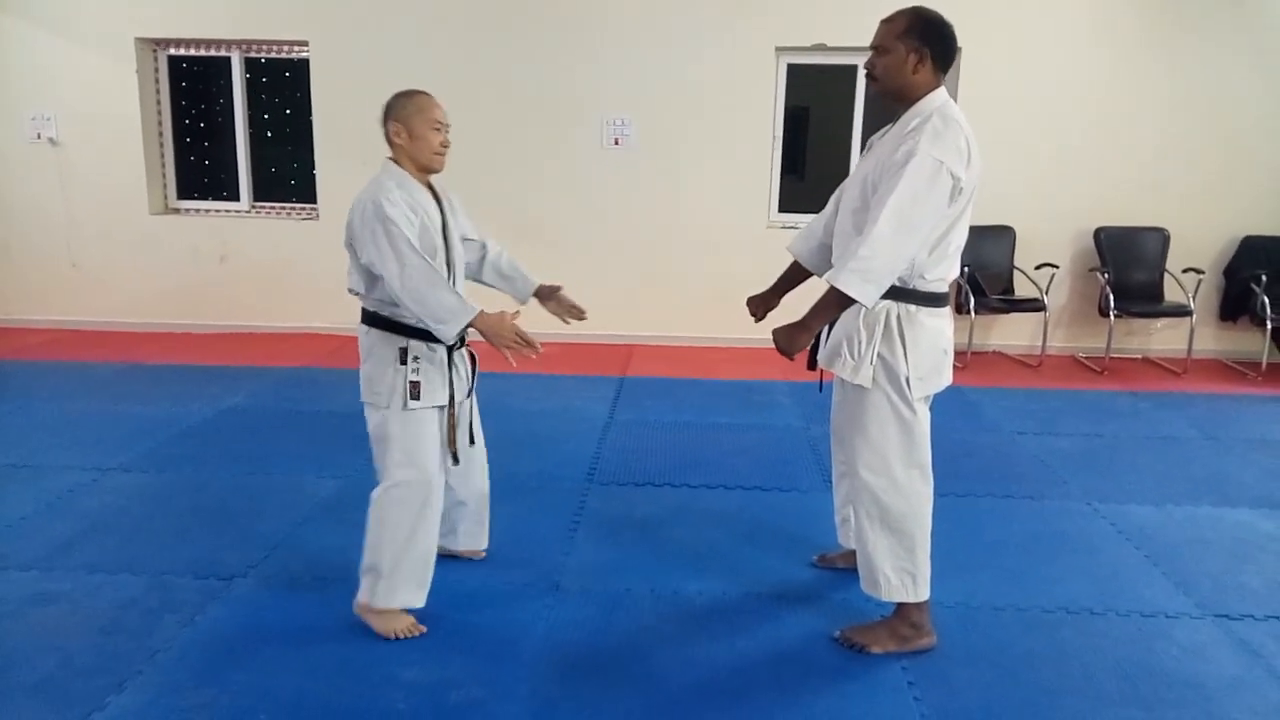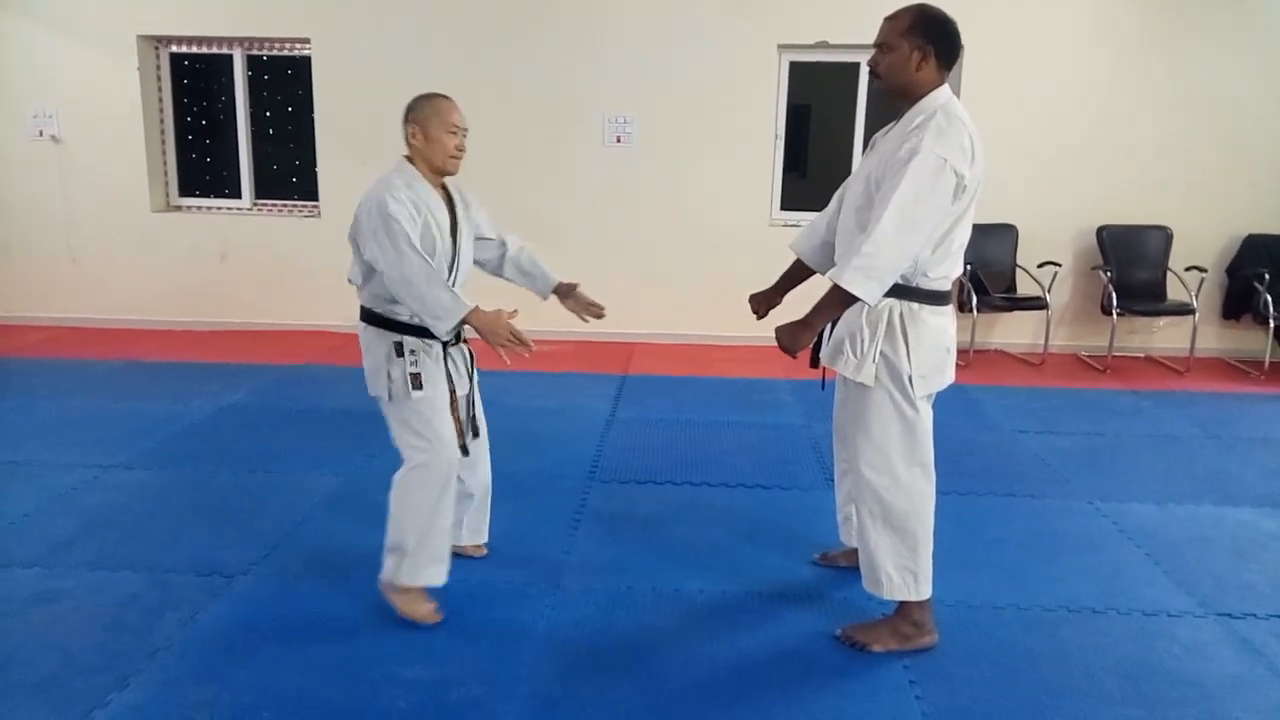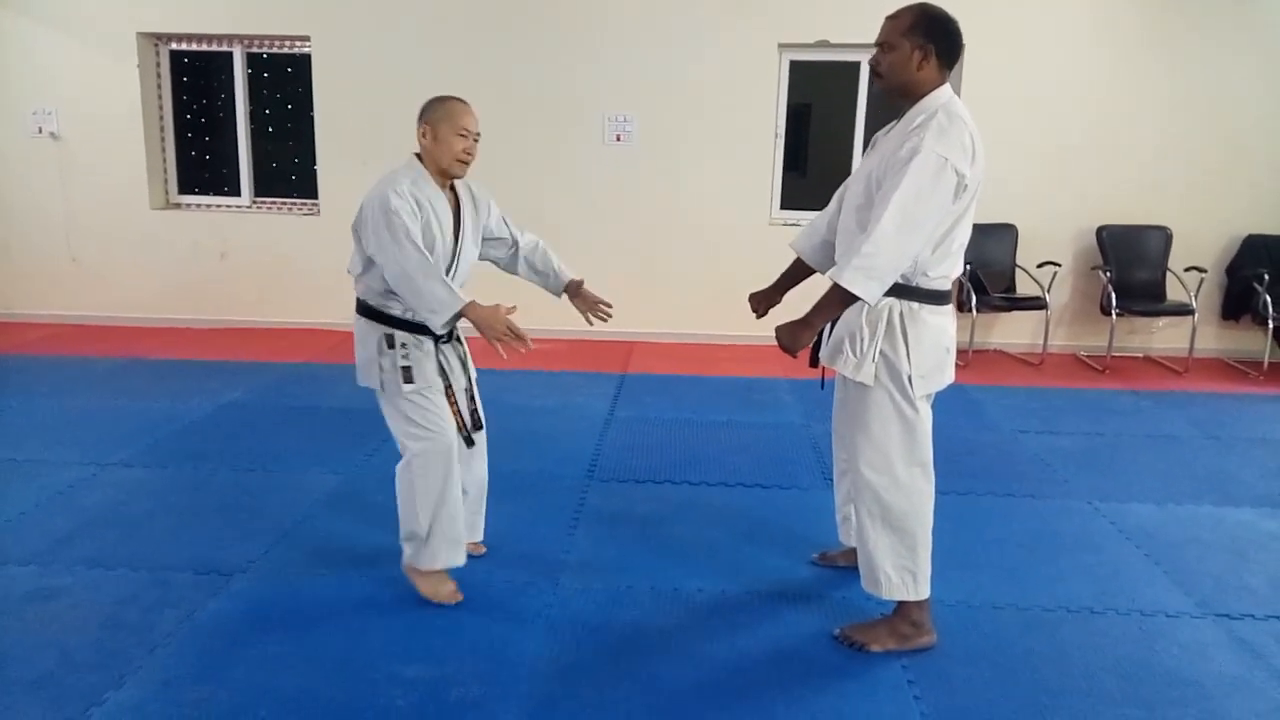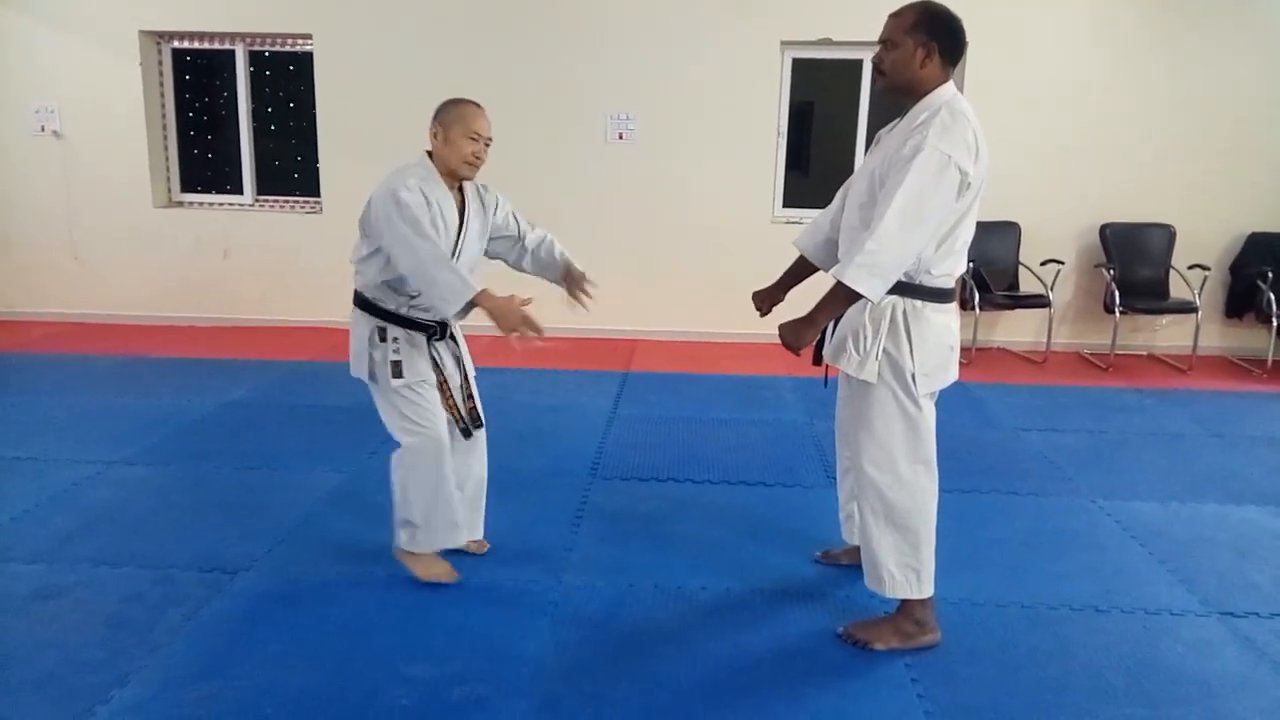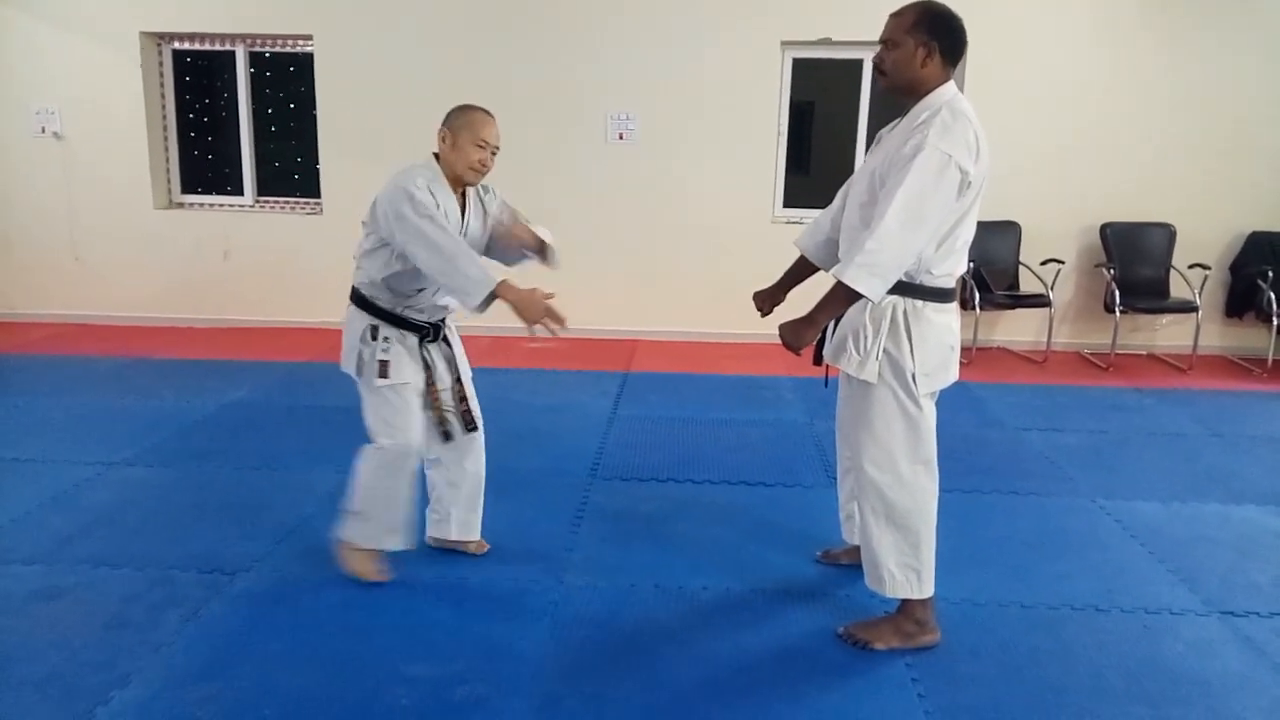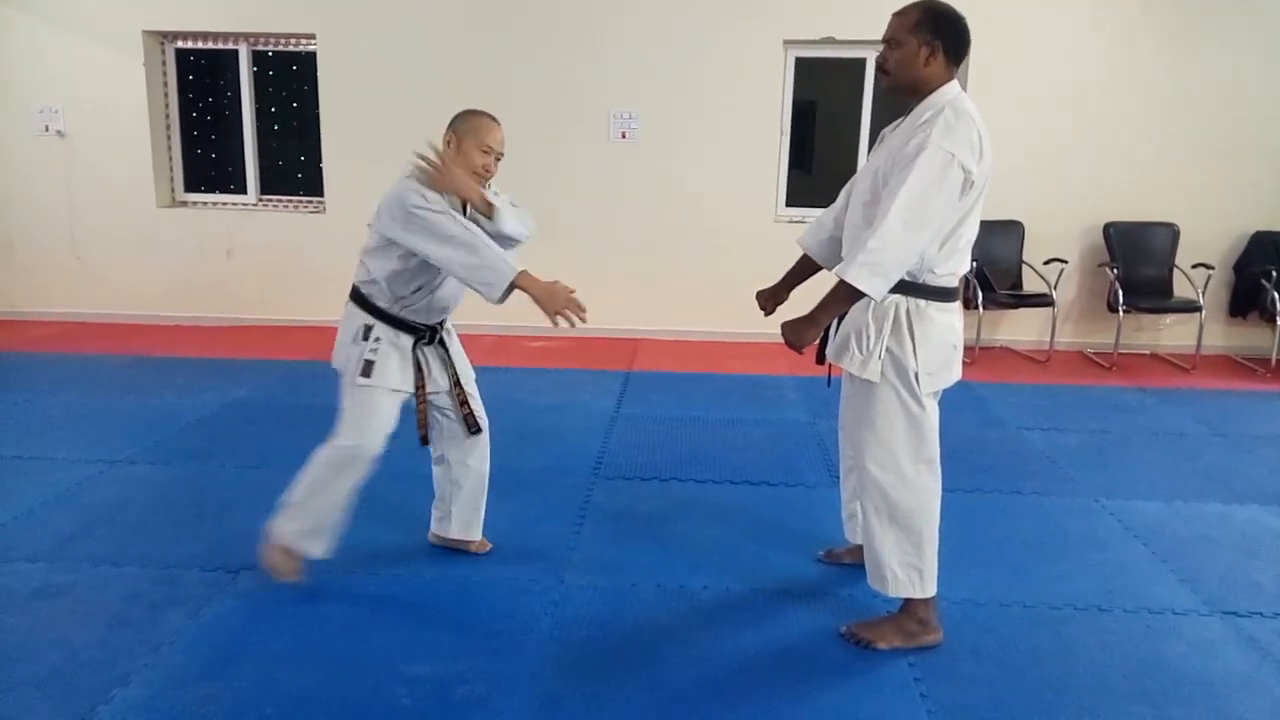
dt=0.1s
person 1, frame 1
left shoulder: (936, 138)
right shoulder: (899, 134)
left elbow: (882, 248)
right elbow: (835, 222)
left wrist: (807, 327)
right wrist: (774, 293)
left hip: (896, 327)
right hip: (869, 321)
left knee: (889, 465)
right knee: (857, 451)
left ankle: (912, 617)
right ankle: (864, 547)
person 1, frame 2
left shoulder: (940, 136)
right shoulder: (904, 131)
left elbow: (887, 246)
right elbow: (838, 220)
left wrist: (810, 324)
right wrist: (777, 291)
left hip: (900, 325)
right hip: (873, 318)
left knee: (891, 462)
right knee: (860, 449)
left ankle: (914, 615)
right ankle: (866, 545)
person 1, frame 3
left shoulder: (942, 135)
right shoulder: (905, 130)
left elbow: (887, 246)
right elbow: (839, 219)
left wrist: (810, 324)
right wrist: (777, 290)
left hip: (899, 325)
right hip: (872, 319)
left knee: (891, 462)
right knee: (860, 449)
left ankle: (912, 615)
right ankle: (865, 545)
person 1, frame 4
left shoulder: (944, 132)
right shoulder: (908, 128)
left elbow: (890, 244)
right elbow: (842, 216)
left wrist: (813, 321)
right wrist: (780, 288)
left hip: (902, 323)
right hip: (876, 315)
left knee: (894, 459)
right knee: (863, 446)
left ankle: (915, 613)
right ankle: (868, 543)
person 1, frame 5
left shoulder: (945, 132)
right shoulder: (909, 128)
left elbow: (890, 243)
right elbow: (843, 217)
left wrist: (812, 322)
right wrist: (781, 288)
left hip: (902, 323)
right hip: (875, 316)
left knee: (894, 460)
right knee: (863, 446)
left ankle: (916, 614)
right ankle: (868, 543)
person 1, frame 6
left shoulder: (948, 131)
right shoulder: (913, 126)
left elbow: (893, 242)
right elbow: (846, 216)
left wrist: (814, 320)
right wrist: (784, 286)
left hip: (906, 322)
right hip: (880, 314)
left knee: (896, 458)
right knee: (866, 445)
left ankle: (918, 613)
right ankle: (870, 542)
person 2, frame 1
left shoulder: (439, 198)
right shoulder: (382, 199)
left elbow: (478, 254)
right elbow: (411, 279)
left wrist: (539, 290)
right wrist: (484, 322)
left hip: (444, 347)
right hip: (397, 352)
left knee: (463, 452)
right knee: (412, 474)
left ankle: (455, 537)
right ankle: (382, 596)
person 2, frame 2
left shoulder: (456, 198)
right shoulder: (389, 199)
left elbow: (498, 250)
right elbow: (410, 276)
left wrist: (557, 288)
right wrist: (477, 318)
left hip: (444, 345)
right hip: (399, 348)
left knee: (468, 446)
right knee: (432, 457)
left ankle: (455, 531)
right ankle: (405, 577)
person 2, frame 3
left shoulder: (471, 198)
right shoulder: (394, 195)
left elbow: (517, 247)
right elbow: (410, 269)
left wrist: (569, 285)
right wrist: (475, 313)
left hip: (441, 338)
right hip: (394, 341)
left knee: (466, 437)
right knee: (432, 444)
left ankle: (456, 533)
right ankle: (425, 558)
person 2, frame 4
left shoulder: (481, 198)
right shoulder: (404, 191)
left elbow: (524, 241)
right elbow: (424, 259)
left wrist: (565, 269)
right wrist: (489, 302)
left hip: (439, 333)
right hip: (390, 335)
left knee: (465, 431)
right knee: (425, 436)
left ankle: (456, 528)
right ankle: (416, 542)
person 2, frame 5
left shoulder: (480, 198)
right shoulder: (410, 190)
left elbow: (504, 243)
right elbow: (450, 255)
left wrist: (527, 239)
right wrist: (511, 295)
left hip: (434, 333)
right hip: (383, 332)
left knee: (461, 431)
right knee: (399, 440)
left ankle: (451, 528)
right ankle: (359, 538)
person 2, frame 6
left shoulder: (479, 196)
right shoulder: (415, 196)
left elbow: (514, 231)
right elbow: (465, 248)
left wrist: (479, 200)
right wrist: (535, 286)
left hip: (434, 337)
right hip: (379, 335)
left knee: (467, 432)
right knee: (360, 442)
left ankle: (454, 527)
right ankle: (290, 535)
